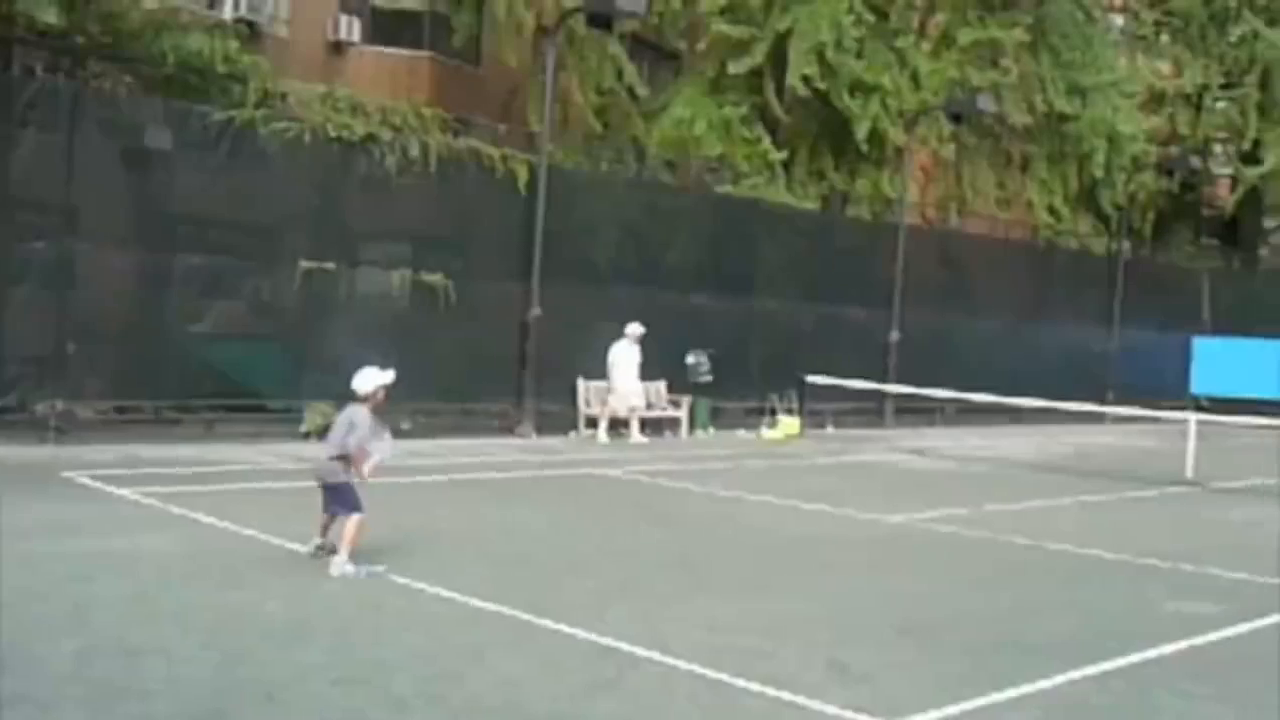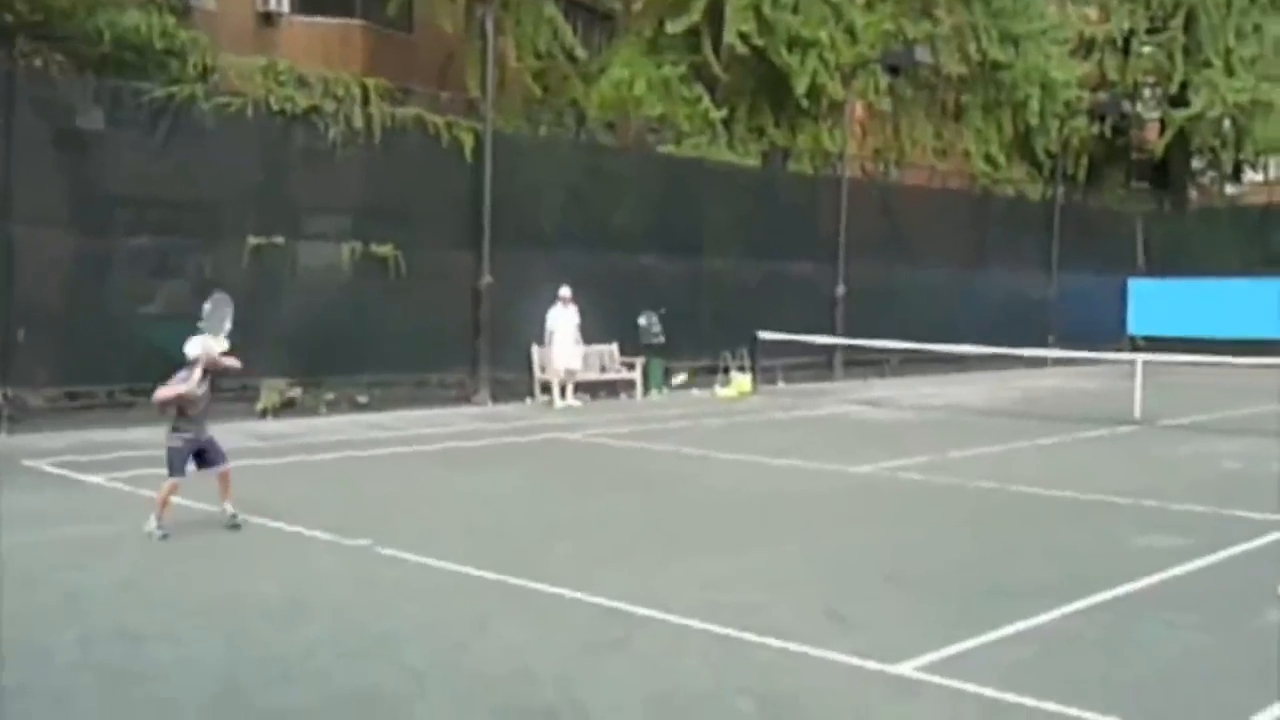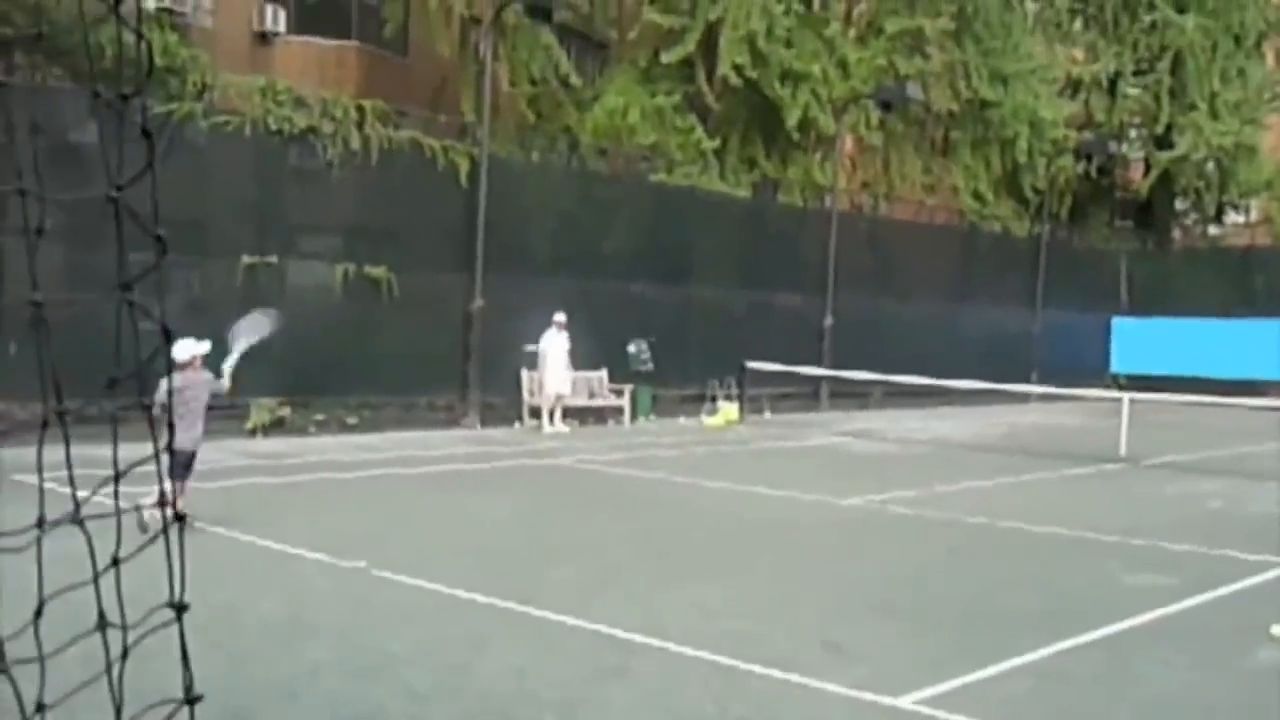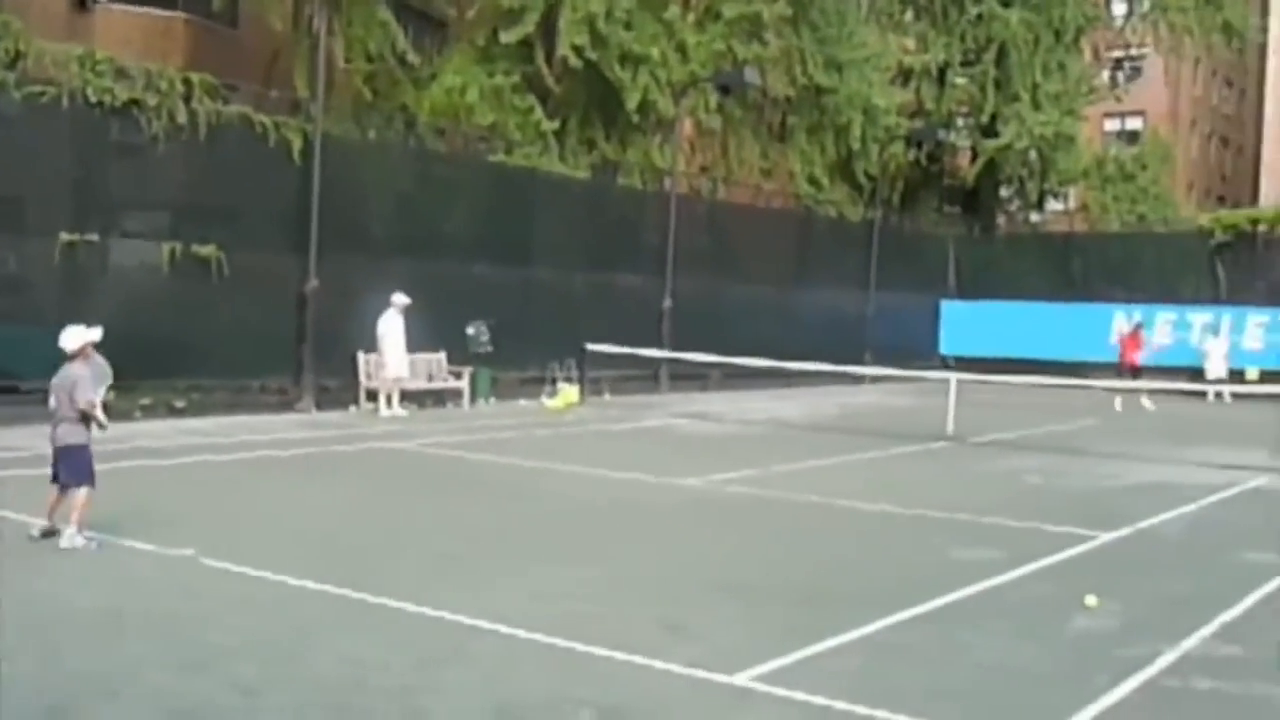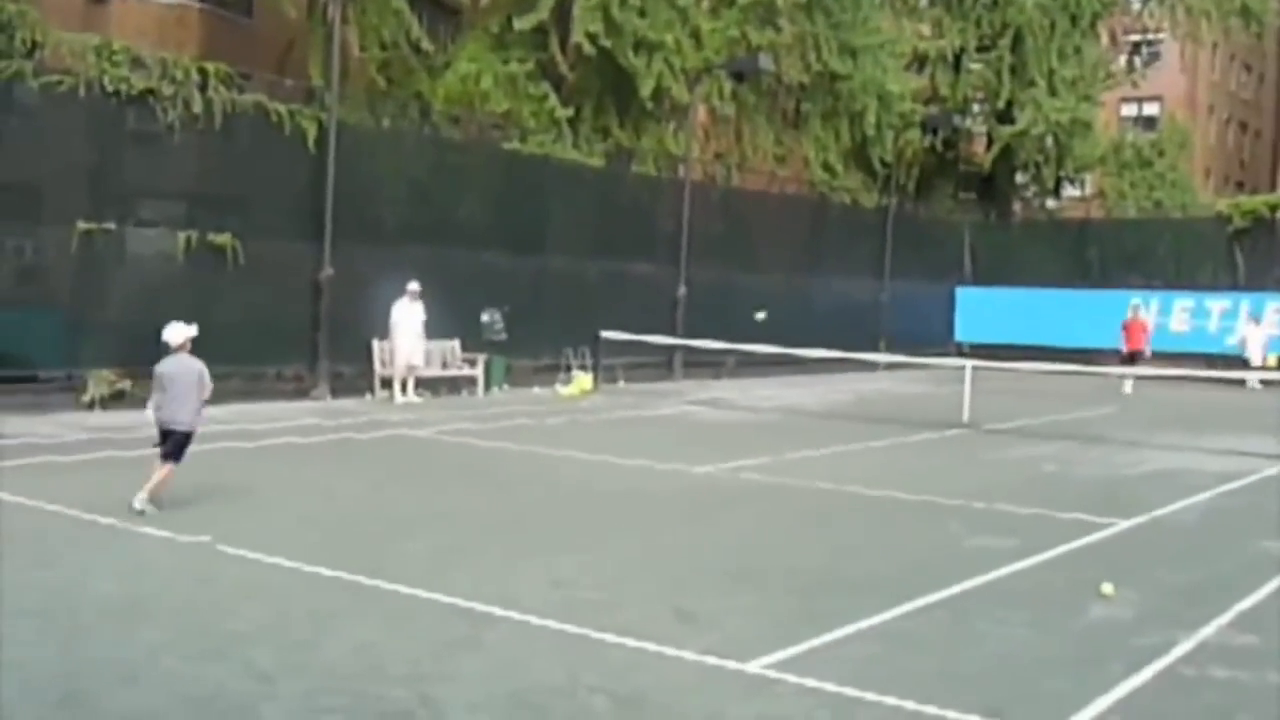
dt=1s
person 1, frame 1
left shoulder: (352, 410)
right shoulder: (364, 419)
right elbow: (351, 447)
left wrist: (363, 460)
right wrist: (361, 468)
left hip: (328, 467)
right hip: (335, 471)
left knee: (334, 510)
right knee: (355, 515)
left ankle: (320, 542)
right ankle: (342, 562)
person 1, frame 2
left shoulder: (208, 369)
right shoulder: (181, 379)
left elbow: (236, 365)
right elbow: (157, 397)
left wrist: (217, 356)
right wrist: (183, 390)
left hip: (201, 435)
right hip: (179, 438)
left knee: (223, 469)
right knee: (174, 480)
left ankle: (228, 511)
right ankle: (155, 521)
person 1, frame 3
left shoulder: (168, 381)
right shoulder: (205, 377)
left elbow: (157, 410)
right elbow: (222, 388)
right wrist: (226, 376)
left hip: (174, 440)
right hip: (187, 442)
left knee: (180, 480)
right knee: (175, 484)
left ankle: (177, 511)
right ankle: (147, 506)
person 1, frame 4
left shoulder: (60, 375)
right shoulder: (82, 373)
left elbow: (53, 404)
right elbow: (83, 405)
left wrist: (93, 405)
right wrist: (98, 418)
left hip: (59, 436)
right hip: (75, 437)
left knee: (63, 485)
right knee: (85, 485)
left ankle: (47, 526)
right ankle: (71, 535)
person 1, frame 5
left shoulder: (160, 367)
right shoulder: (198, 365)
left elbow: (155, 397)
right elbow: (205, 395)
right wrist: (196, 412)
left hip: (164, 420)
right hip: (185, 422)
left knee: (165, 455)
right knee: (169, 462)
left ankle: (150, 496)
right ankle: (143, 499)
